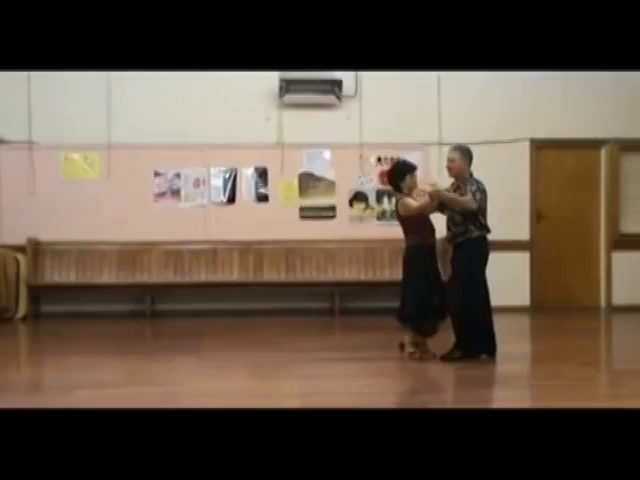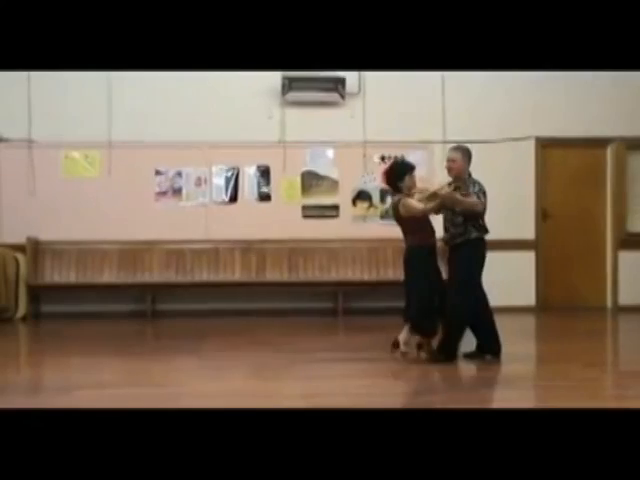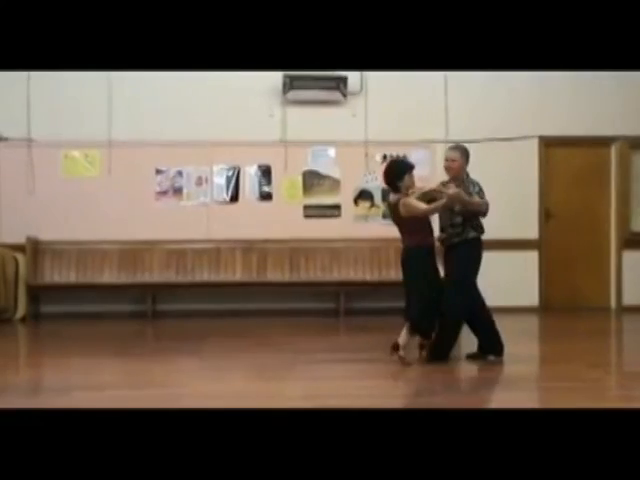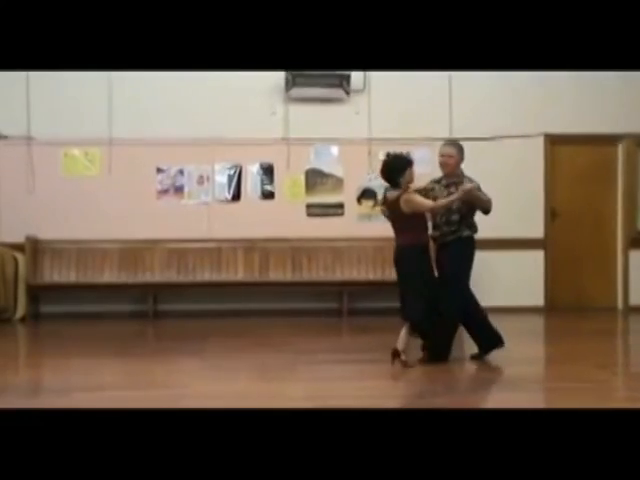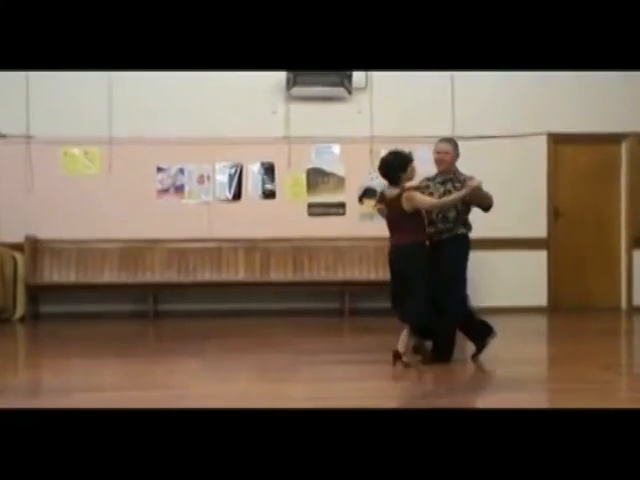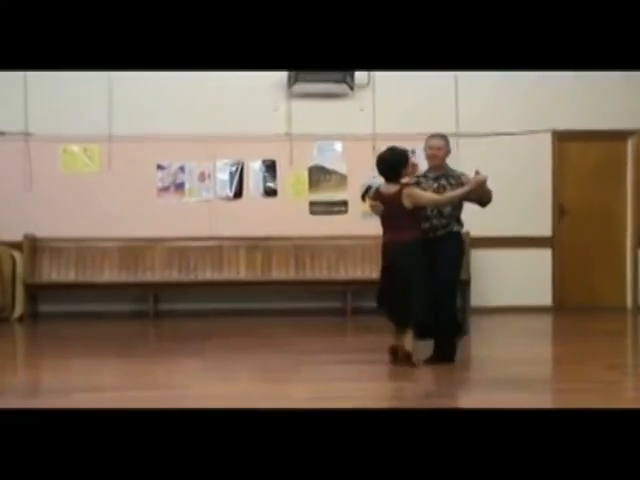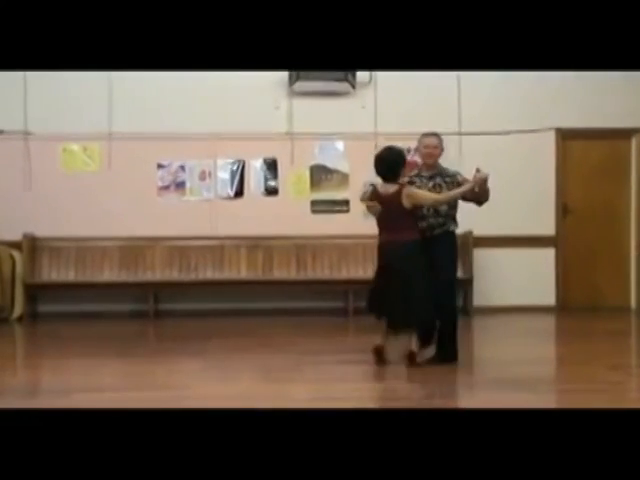
dt=0.1s
person 1, frame 1
left shoulder: (473, 186)
right shoulder: (454, 187)
left elbow: (472, 205)
right elbow: (441, 207)
left wrist: (444, 196)
left hip: (473, 246)
right hip: (461, 247)
left knee: (460, 295)
right knee: (474, 296)
left ankle: (466, 346)
right ankle: (484, 346)
person 1, frame 2
left shoulder: (474, 187)
right shoulder: (451, 187)
left elbow: (478, 207)
left wrist: (452, 198)
left hip: (470, 247)
right hip: (458, 248)
left knee: (457, 297)
right knee: (472, 298)
left ankle: (446, 349)
right ankle: (489, 347)
person 1, frame 3
left shoulder: (472, 187)
right shoulder: (444, 188)
left elbow: (482, 209)
left wrist: (461, 198)
left hip: (467, 247)
right hip: (451, 248)
left knee: (454, 298)
right knee: (469, 298)
left ankle: (440, 350)
right ankle: (491, 346)
person 1, frame 4
left shoulder: (468, 184)
right shoulder: (434, 185)
left elbow: (486, 206)
left wrist: (473, 194)
left hip: (460, 246)
right hip: (443, 246)
left knee: (450, 297)
right knee: (459, 296)
left ankle: (438, 350)
right ankle: (489, 340)
person 1, frame 5
left shoulder: (463, 182)
right shoulder: (428, 183)
left elbow: (486, 205)
left wrist: (477, 192)
left hip: (454, 244)
right hip: (435, 245)
left knee: (449, 296)
right knee: (440, 295)
left ankle: (441, 351)
right ankle: (480, 330)
person 1, frame 6
left shoulder: (458, 179)
right shoulder: (416, 181)
left elbow: (484, 200)
left wrist: (482, 188)
right wrist: (377, 203)
left hip: (449, 242)
right hip: (425, 242)
left knee: (444, 294)
right knee: (424, 293)
left ankle: (444, 351)
right ankle: (450, 331)
person 1, frame 7
left shoulder: (452, 178)
right shoulder: (408, 180)
left elbow: (479, 199)
left wrist: (482, 186)
right wrist: (371, 204)
left hip: (443, 242)
left knee: (443, 295)
left ankle: (446, 351)
right ankle: (422, 340)
person 2, frame 1
left shoulder: (413, 199)
right shoulder: (404, 203)
left elbow: (422, 199)
right elbow: (419, 207)
right wrist: (431, 198)
left hip: (422, 254)
right hip: (418, 255)
left knee: (427, 298)
right knee: (418, 299)
left ankle: (419, 342)
right ankle: (409, 342)
person 2, frame 2
left shoulder: (406, 200)
right shoulder: (405, 203)
left elbow: (423, 205)
right elbow: (424, 209)
right wrist: (440, 199)
left hip: (422, 254)
right hip: (419, 255)
left knee: (428, 298)
right knee: (422, 299)
left ankle: (426, 342)
right ankle: (402, 340)
person 2, frame 3
left shoulder: (400, 200)
right shoulder: (406, 203)
right elbow: (427, 210)
right wrist: (447, 198)
left hip: (414, 254)
right hip: (420, 255)
left knee: (426, 299)
right knee: (421, 301)
left ankle: (426, 342)
right ankle: (400, 343)
person 2, frame 4
left shoulder: (387, 197)
right shoulder: (408, 199)
right elbow: (434, 206)
right wrist: (459, 194)
left hip: (404, 252)
right hip: (414, 254)
left knee: (416, 300)
right knee: (418, 301)
left ankle: (428, 344)
right ankle: (399, 348)
person 2, frame 5
left shoulder: (384, 195)
right shoulder: (409, 197)
right elbow: (439, 204)
right wrist: (466, 191)
left hip: (396, 252)
right hip: (413, 252)
left knee: (406, 298)
right knee: (417, 299)
left ankle: (404, 345)
right ankle: (401, 349)
person 2, frame 6
left shoulder: (378, 192)
right shoulder: (409, 193)
right elbow: (442, 200)
right wrist: (471, 186)
left hip: (390, 250)
right hip: (411, 250)
left knee: (396, 298)
right knee: (417, 298)
left ankle: (397, 344)
right ankle: (405, 348)
person 2, frame 7
left shoulder: (373, 192)
right shoulder: (408, 194)
left elbow: (364, 197)
right elbow: (445, 199)
right wrist: (473, 184)
left hip: (387, 252)
right hip: (409, 252)
left knee: (389, 299)
right knee: (416, 299)
left ankle: (382, 344)
right ankle: (410, 350)
